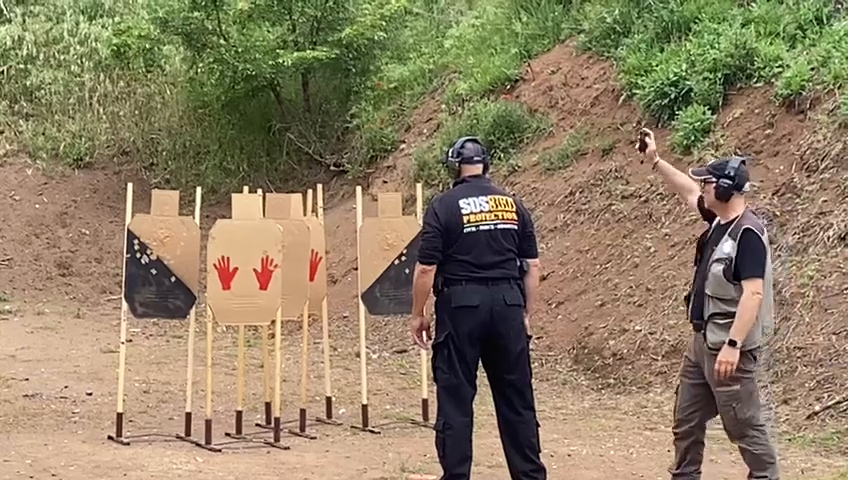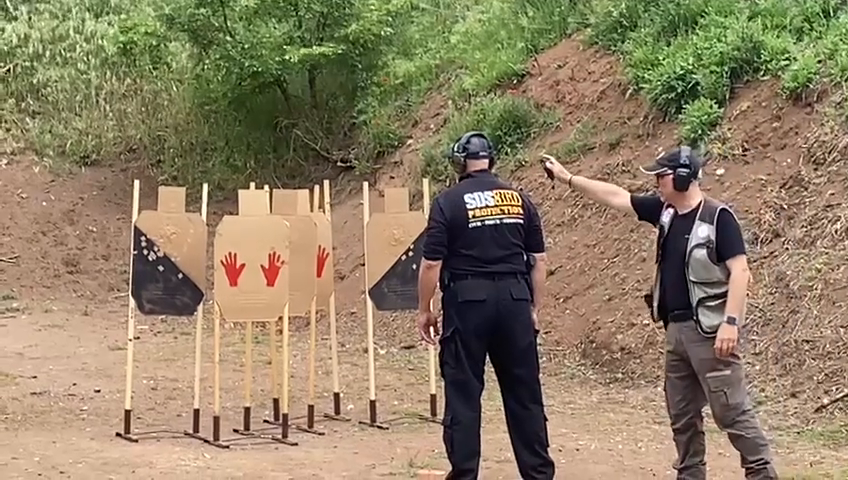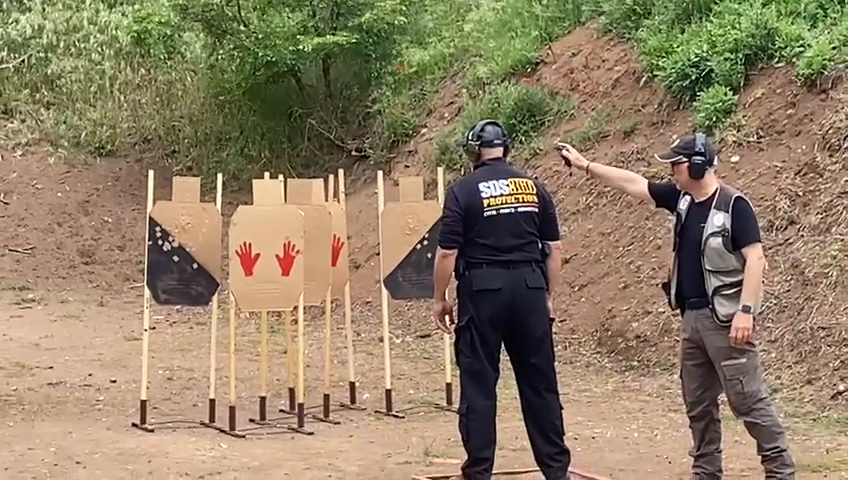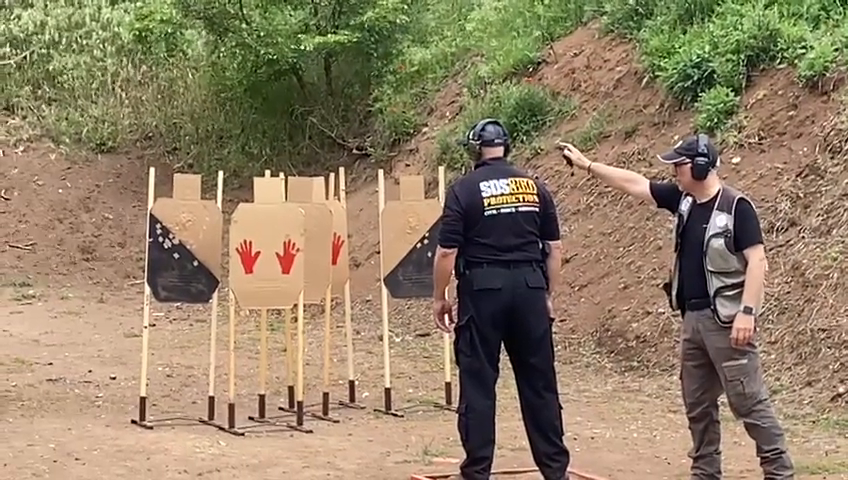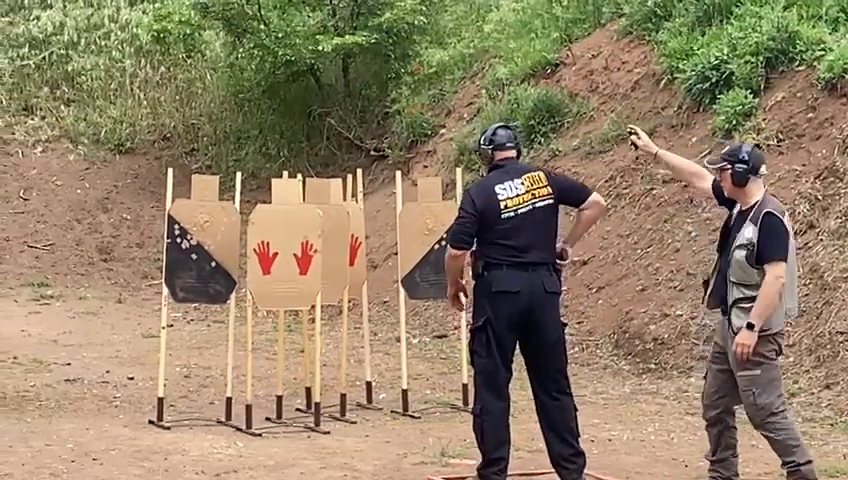
dt=1s
person 1, frame 1
left shoulder: (443, 205)
right shoulder: (513, 204)
left elbow: (426, 268)
right elbow: (532, 265)
left wrist: (418, 314)
right wrist: (527, 313)
left hip: (460, 305)
right hip: (507, 304)
left knee: (455, 398)
right knee: (516, 397)
person 1, frame 2
left shoulder: (448, 201)
right shoulder: (520, 199)
left elbow: (431, 264)
right elbow: (538, 259)
left wrist: (424, 309)
right wrist: (533, 307)
left hip: (467, 300)
right hip: (514, 299)
left knee: (463, 393)
right knee: (524, 393)
person 1, frame 3
left shoulder: (463, 189)
right shoulder: (534, 187)
left elbow: (447, 252)
right elbow: (553, 247)
left wrist: (440, 298)
right wrist: (548, 293)
left hip: (482, 289)
right hip: (529, 287)
left knee: (478, 383)
right knee: (540, 382)
person 1, frame 4
left shoulder: (464, 189)
right shoulder: (534, 186)
left elbow: (447, 251)
right elbow: (554, 247)
left wrist: (439, 298)
right wrist: (548, 294)
left hip: (482, 288)
right hip: (529, 287)
left knee: (478, 382)
right knee: (539, 381)
person 1, frame 5
left shoulder: (479, 191)
right shoulder: (546, 179)
left elbow: (456, 251)
right elbow: (595, 203)
left wrist: (454, 286)
right wrist: (569, 241)
left hip: (498, 289)
right hip: (543, 287)
left knee: (492, 384)
right knee: (553, 384)
person 2, frame 1
left shoulder: (748, 233)
right shoulder: (719, 218)
left elbow: (754, 294)
right elbow: (688, 192)
left wrist: (733, 345)
right wrist: (654, 160)
left hip: (728, 344)
right hip: (702, 339)
left knee: (744, 425)
right knee: (686, 420)
person 2, frame 2
left shoulder: (718, 216)
right shoulder: (665, 211)
left elbow: (740, 271)
right elbow: (615, 196)
left wrist: (731, 322)
right wrist: (568, 178)
left hip: (710, 331)
right hip: (676, 329)
left knee: (732, 411)
right knee: (682, 414)
person 2, frame 3
left shoulder: (733, 205)
right shoulder: (682, 198)
left elbow: (755, 259)
right elbow: (632, 182)
left wrist: (746, 310)
right wrist: (585, 165)
left hip: (724, 319)
right hip: (692, 317)
left knee: (748, 399)
right knee: (698, 402)
person 2, frame 4
left shoulder: (736, 206)
right shoulder: (683, 199)
left elbow: (757, 261)
right elbow: (634, 183)
left wrist: (747, 311)
right wrist: (587, 164)
left hip: (725, 320)
right hip: (692, 318)
left knee: (748, 400)
right knee: (697, 403)
person 2, frame 5
left shoulder: (769, 218)
right shoulder: (740, 204)
left elbow: (776, 279)
right elbow: (697, 177)
left wrist: (751, 328)
right wrist: (654, 150)
left hip: (754, 329)
right hip: (733, 324)
left knee: (765, 410)
right knee: (715, 405)
